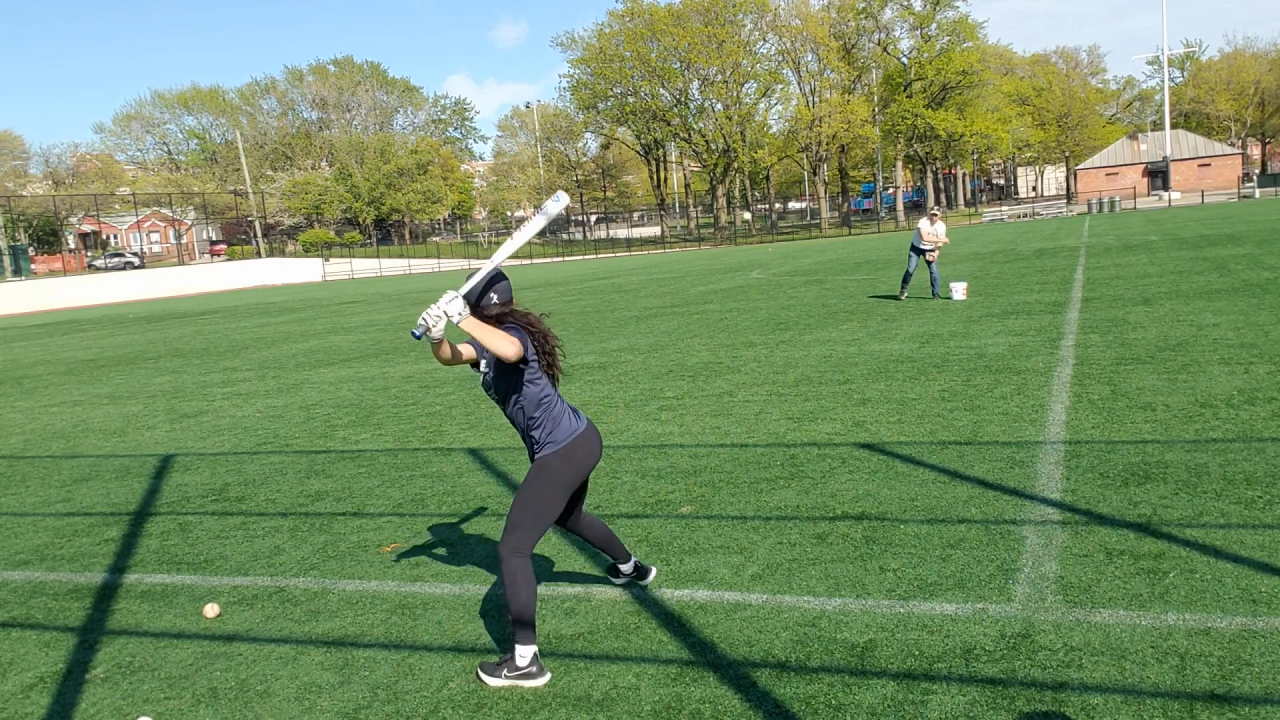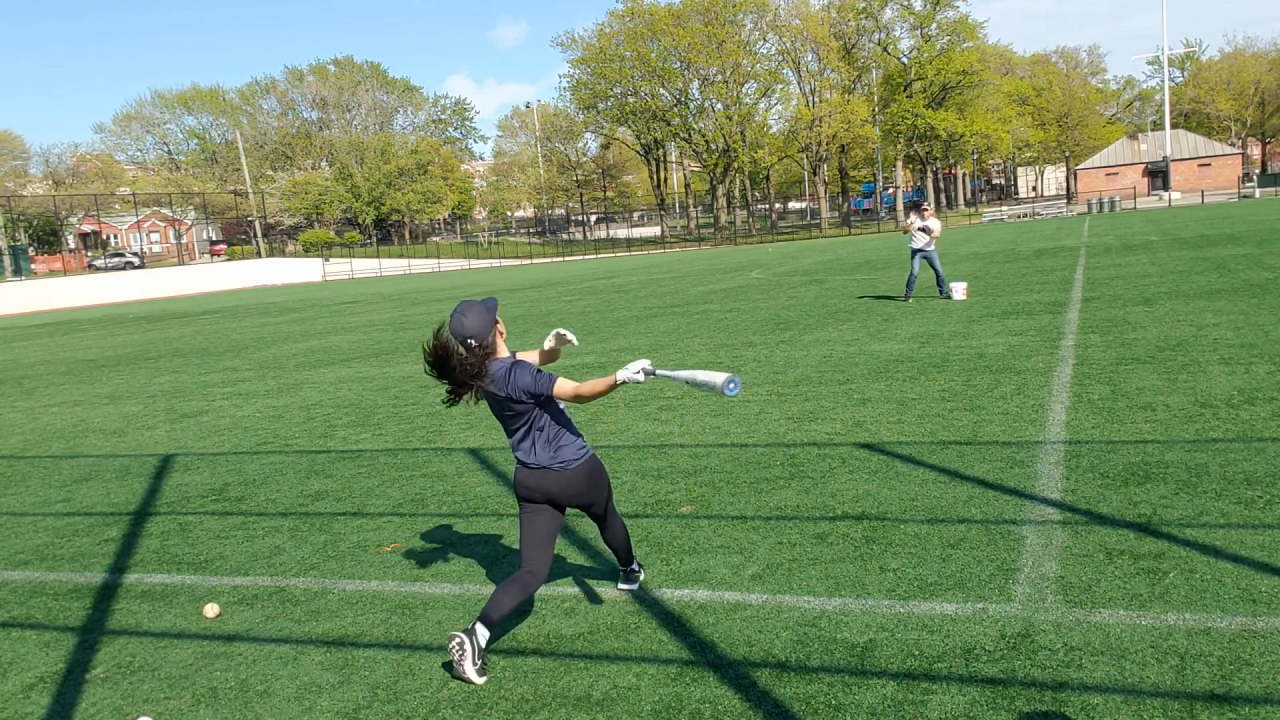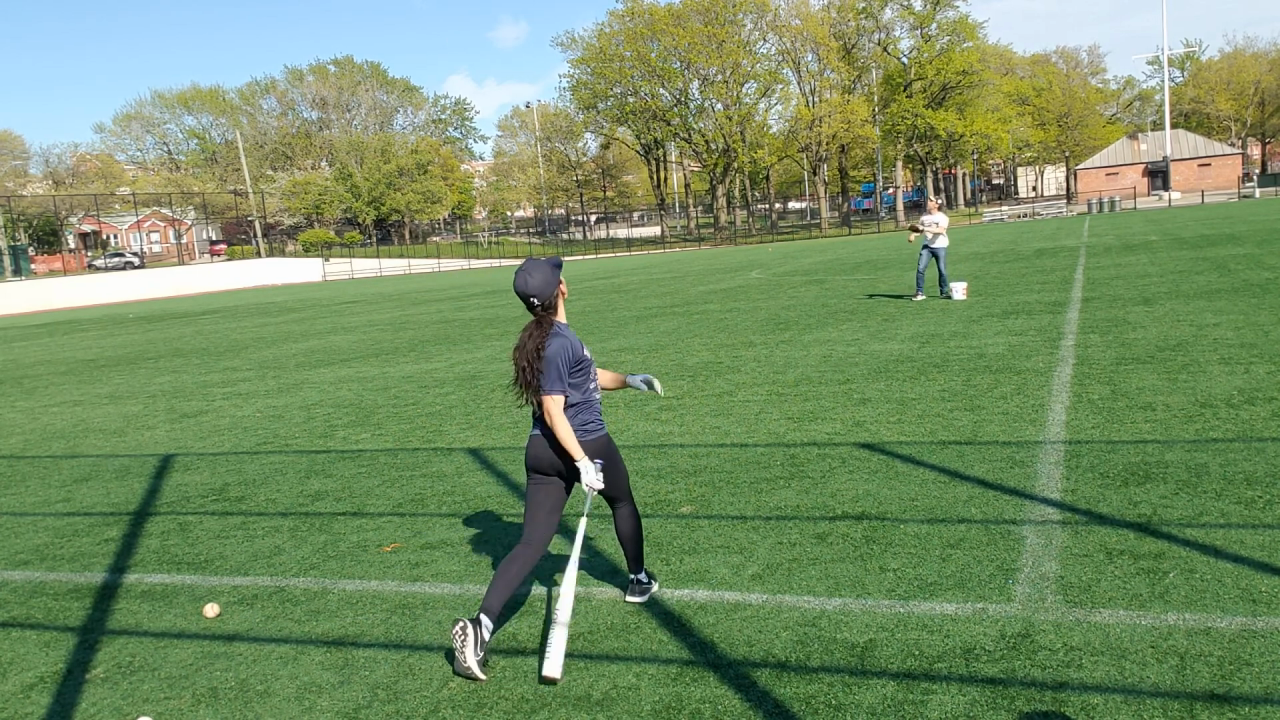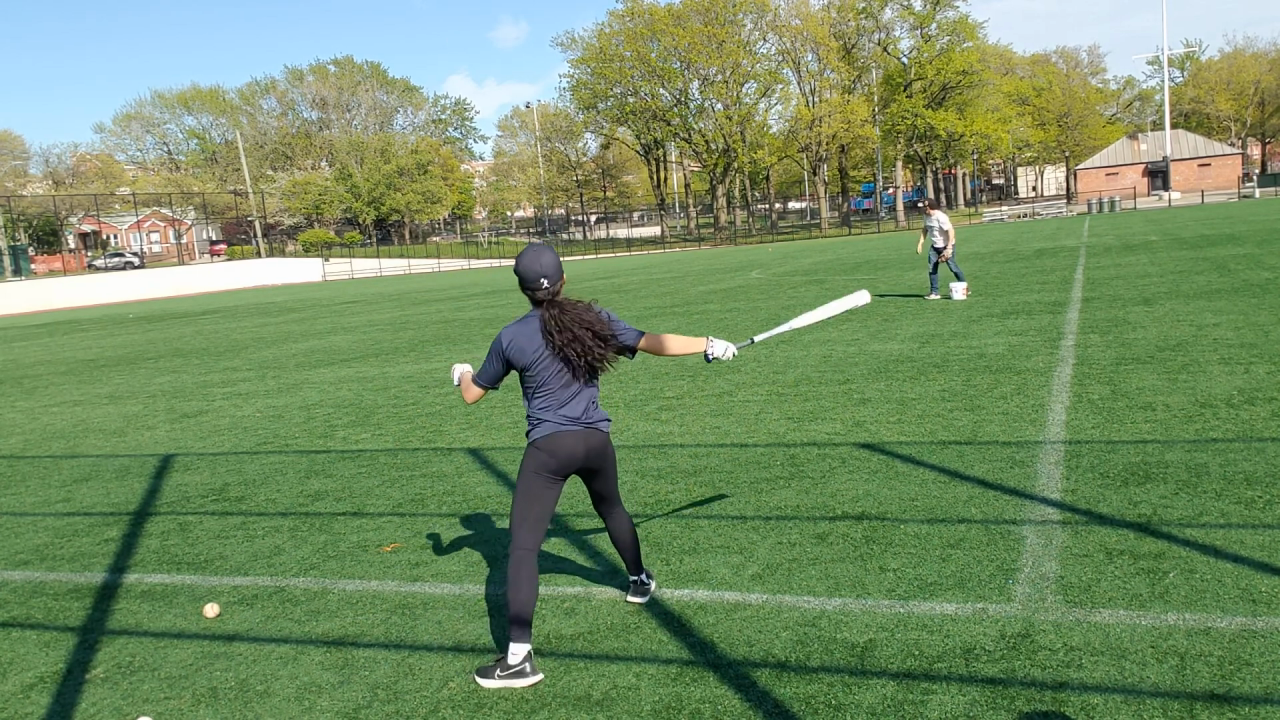
dt=0.5s
person 1, frame 1
left shoulder: (516, 337)
right shoulder: (492, 340)
left elbow: (509, 351)
right elbow: (450, 356)
left wrist: (460, 317)
right wrist: (436, 334)
left hip: (563, 453)
right hip: (580, 442)
left knee: (513, 550)
right knee: (568, 516)
left ankle: (525, 660)
right ankle: (630, 568)
person 1, frame 2
left shoulder: (490, 368)
right shoulder: (512, 373)
left elbow: (539, 357)
right elbow: (572, 393)
left wrist: (553, 340)
right wrist: (619, 377)
left hip: (531, 480)
right hip: (576, 471)
left knee: (532, 571)
right knee: (607, 517)
left ankle: (475, 635)
right ankle: (629, 570)
person 1, frame 3
left shoulder: (555, 333)
right shoulder: (556, 343)
left elbow: (591, 379)
right elbow: (553, 411)
left wrist: (630, 380)
right wrist: (582, 463)
left hip: (543, 452)
right hip: (587, 446)
left knee: (531, 543)
right knee: (622, 502)
left ankle: (479, 625)
right ankle: (638, 580)
person 1, frame 4
left shoulder: (510, 338)
right shoulder: (595, 319)
left elbow: (473, 392)
right elbow: (653, 343)
left wrist: (461, 375)
right wrist: (711, 345)
left hip: (549, 447)
right hip: (596, 440)
left knee: (522, 547)
right knee: (613, 511)
left ankle: (519, 655)
right ankle: (638, 581)
